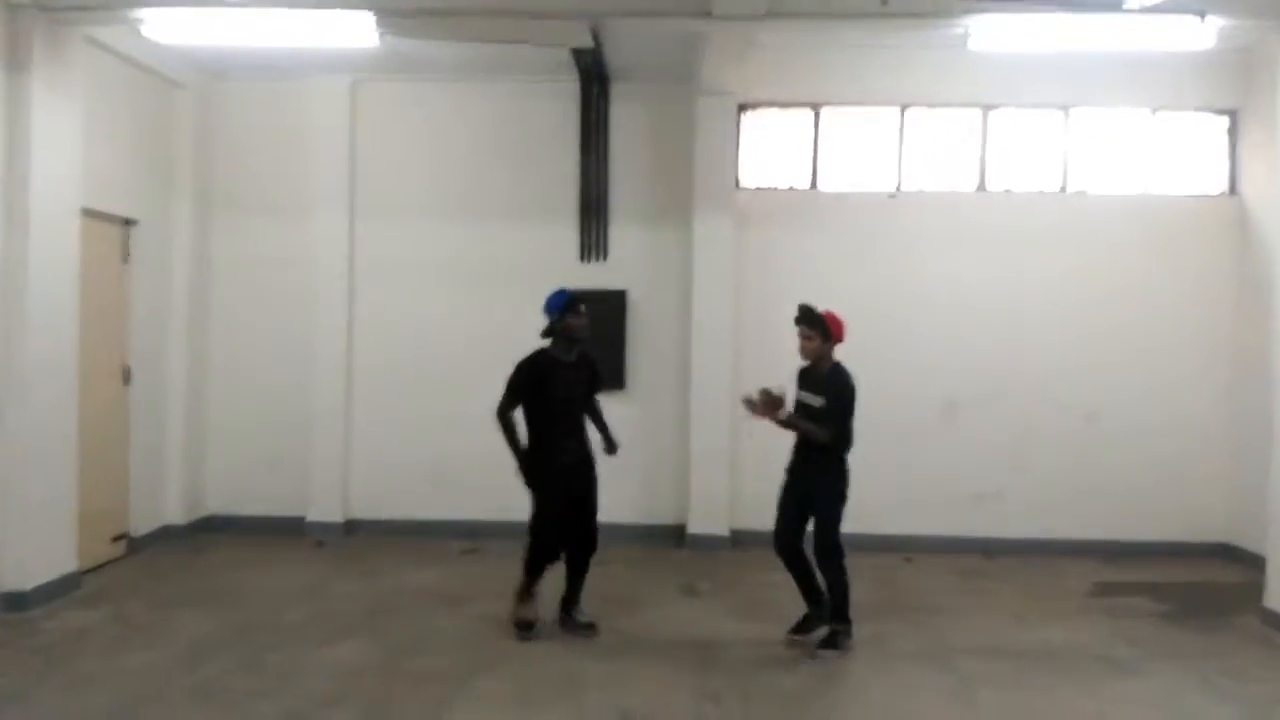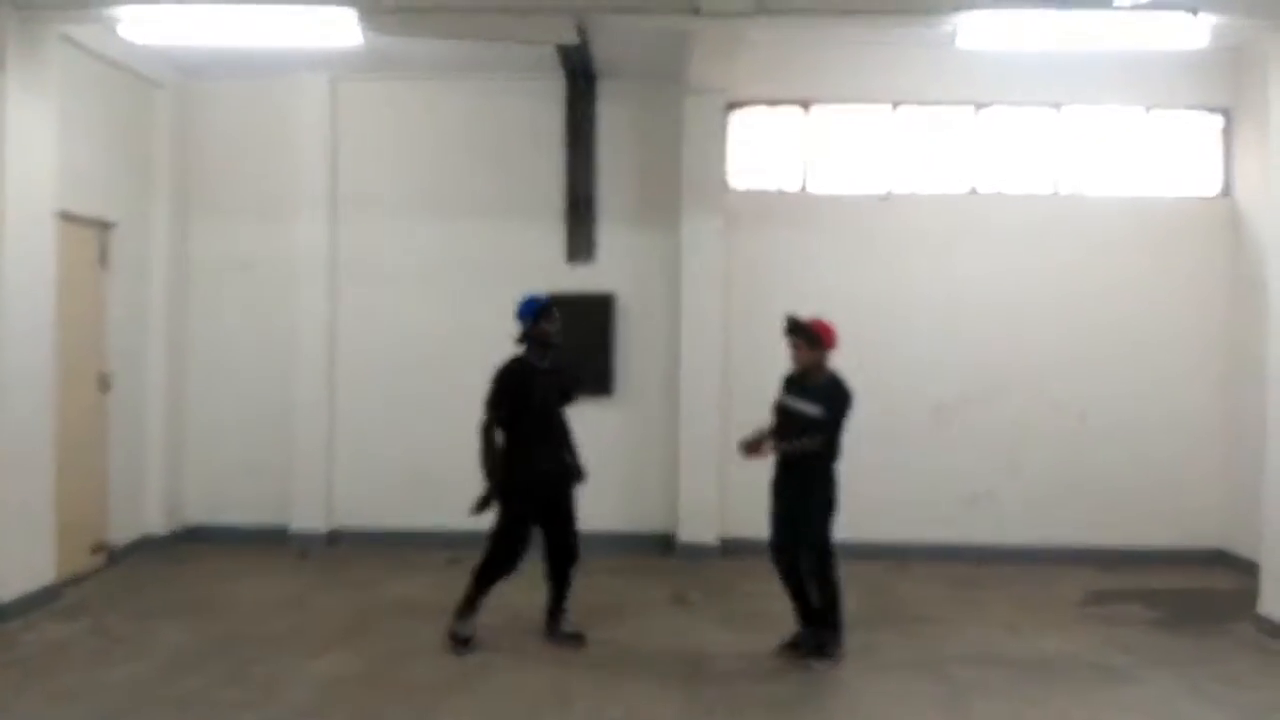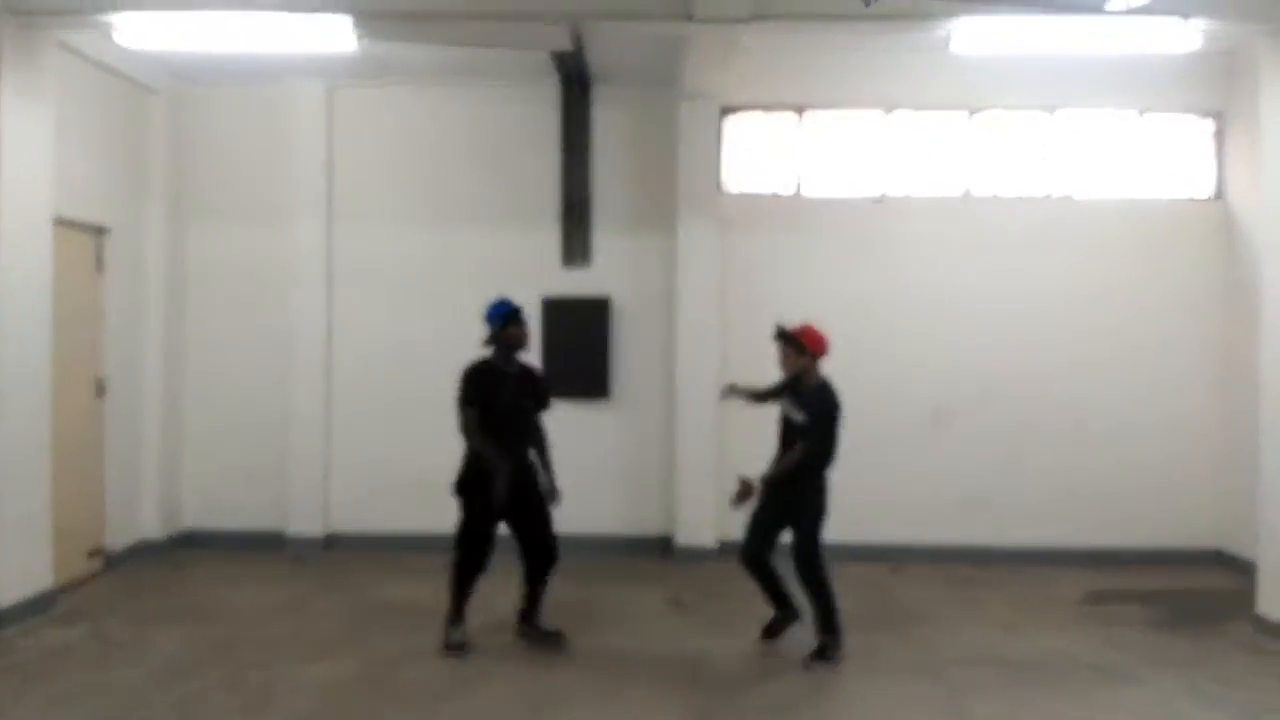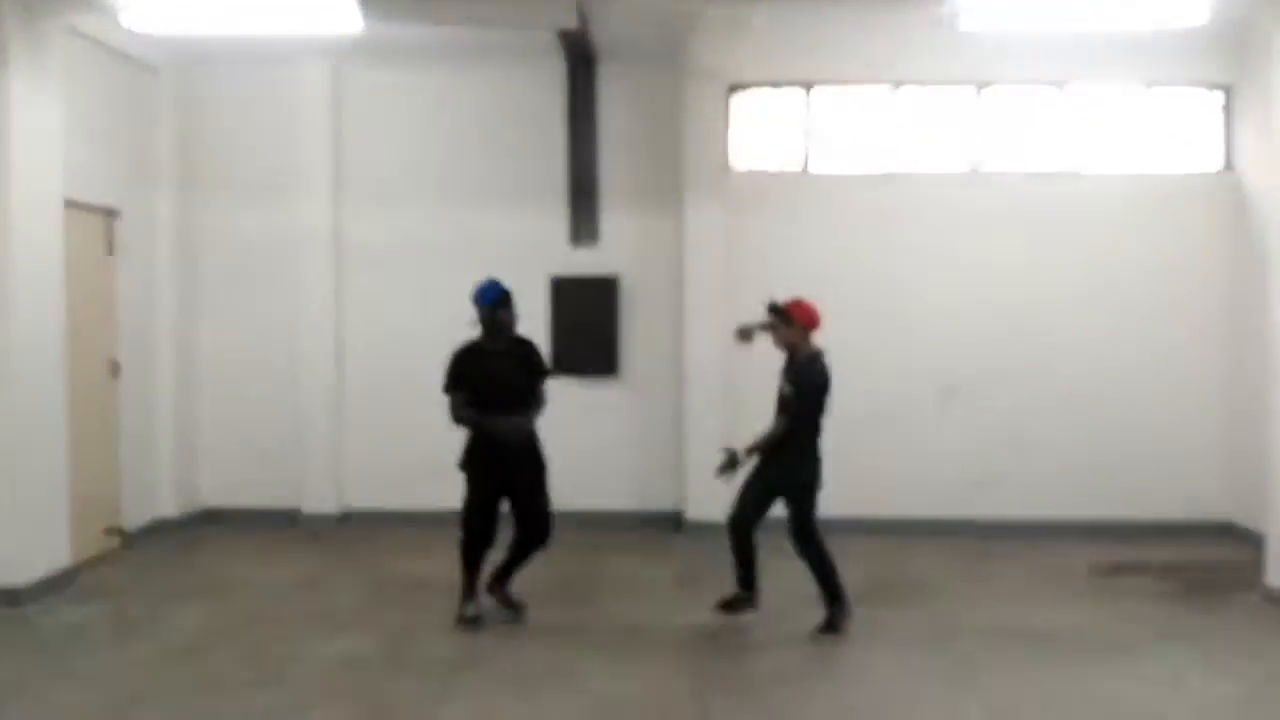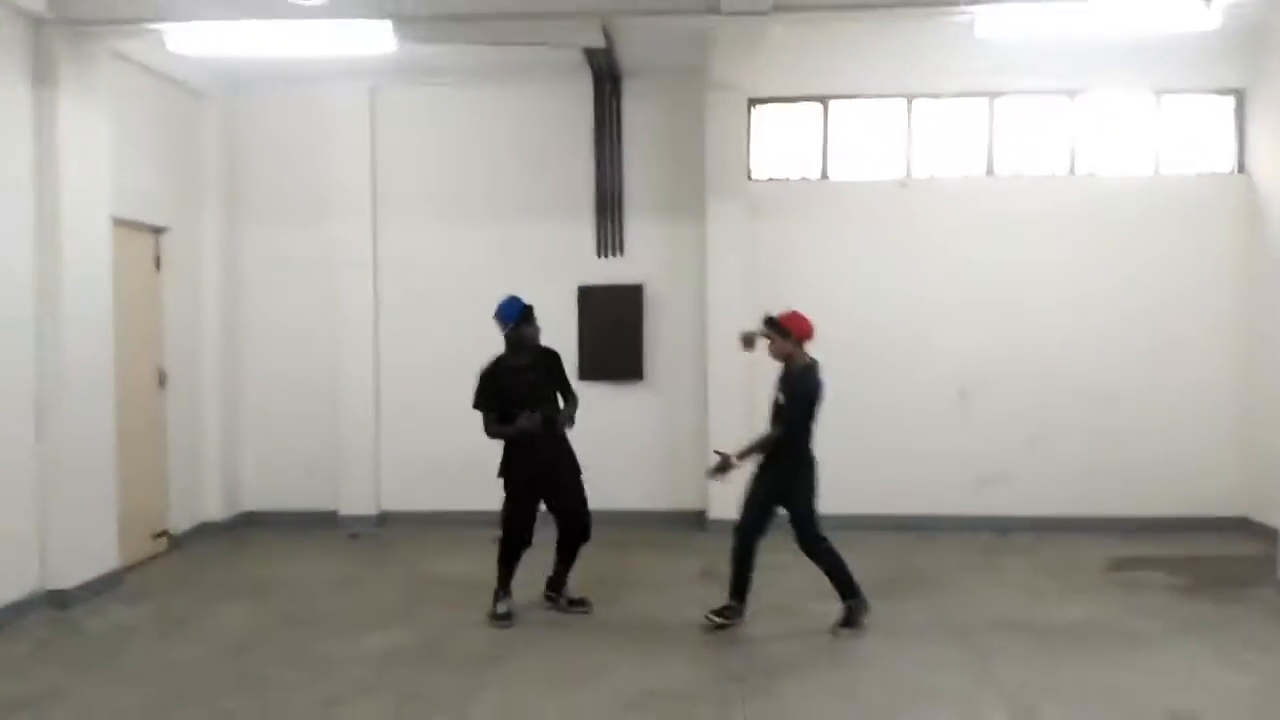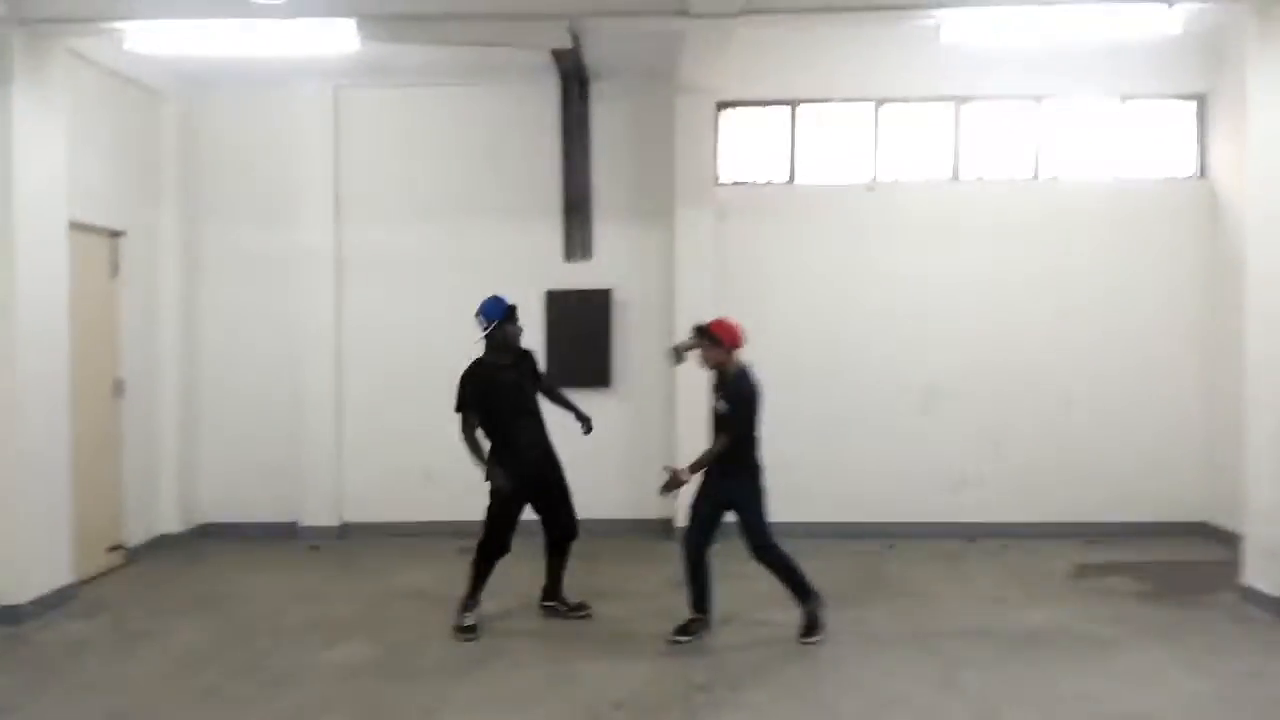
dt=0.2s
person 1, frame 1
left shoulder: (586, 364)
right shoulder: (535, 366)
right elbow: (504, 412)
left wrist: (606, 434)
right wrist: (522, 456)
left hip: (579, 464)
right hip: (546, 465)
left knee: (584, 538)
right knee: (549, 537)
left ankle: (570, 607)
right ankle: (526, 596)
person 1, frame 2
left shoulder: (558, 373)
right shoulder: (512, 374)
right elbow: (489, 430)
left wrist: (572, 458)
right wrist: (492, 485)
left hip: (553, 474)
right hip: (518, 479)
left knee: (564, 550)
right knee: (506, 553)
left ankle: (555, 619)
right ankle: (465, 613)
person 1, frame 3
left shoulder: (529, 377)
right shoulder: (478, 375)
right elbow: (469, 427)
left wrist: (548, 476)
right wrist: (498, 469)
left hip: (521, 475)
right hip: (483, 477)
left knee: (543, 547)
right knee: (472, 552)
left ankle: (530, 620)
right ankle: (455, 623)
person 1, frame 4
left shoulder: (525, 350)
right shoulder: (466, 358)
left elbow: (537, 397)
right elbow: (458, 413)
left wrist: (526, 417)
right wrist: (495, 424)
left hip: (524, 451)
right hip: (486, 453)
left knee: (536, 526)
right knee: (479, 528)
left ankle: (499, 581)
right ankle: (469, 597)
person 1, frame 5
left shoulder: (548, 358)
right shoulder: (494, 375)
left elbow: (566, 391)
right elbow: (490, 428)
left wrist: (570, 411)
right wrist: (515, 428)
left hip: (559, 456)
right hip: (522, 462)
left knee: (577, 525)
right knee: (516, 531)
left ankle: (556, 588)
right ankle: (502, 596)
person 1, frame 6
left shoulder: (523, 359)
right shoulder: (477, 376)
left elbow: (544, 387)
right elbow: (468, 433)
left wrist: (576, 411)
right wrist: (491, 470)
left hip: (542, 459)
right hip: (509, 466)
left knee: (562, 527)
right knee: (496, 537)
left ankle: (553, 597)
right ankle: (468, 607)
person 2, frame 1
left shoulder: (840, 383)
right shoulder: (806, 374)
left elbow: (826, 434)
left wrist: (783, 416)
right wrist: (772, 408)
left hip: (828, 476)
right hip: (800, 471)
left knee: (827, 549)
right knee: (785, 540)
left ankle: (841, 626)
right ankle: (817, 607)
person 2, frame 2
left shoulder: (836, 392)
right shoulder: (792, 381)
left elbow: (817, 443)
left wrist: (772, 448)
right wrist: (762, 439)
left hip: (816, 486)
right hip: (785, 481)
left knee: (817, 559)
right knee: (785, 555)
left ankle: (831, 635)
right ankle: (809, 626)
person 2, frame 3
left shoulder: (824, 400)
right shoulder: (794, 385)
left elbow: (802, 452)
right elbow: (768, 396)
left wrist: (759, 483)
right wrist: (743, 393)
left hip: (806, 490)
right hip: (778, 486)
left knee: (808, 563)
right knee: (752, 553)
left ankle: (830, 637)
right ankle: (785, 610)
person 2, frame 4
left shoulder: (812, 373)
right shoulder: (798, 356)
left elbow: (784, 425)
right elbow: (784, 328)
left wrist: (744, 455)
right wrist: (756, 328)
left hip: (799, 465)
right hip: (773, 459)
left knee: (805, 537)
right knee: (740, 524)
left ankle: (837, 609)
right ankle: (746, 592)
person 2, frame 5
left shoulder: (805, 383)
right shoulder: (793, 367)
left elbow: (778, 432)
right elbow: (777, 336)
left wrist: (735, 459)
right wrist: (756, 334)
left hip: (796, 471)
right hip: (772, 466)
left knee: (810, 539)
right knee: (745, 533)
left ankle: (854, 602)
right ankle: (736, 604)
person 2, frame 6
left shoulder: (742, 388)
right shoulder: (724, 371)
left elbow: (724, 441)
right elbow: (702, 347)
left wrist: (687, 472)
right wrist: (686, 346)
left hip: (741, 477)
right hip: (715, 474)
left knee: (761, 546)
right knee: (694, 542)
left ankle: (811, 604)
right ankle: (699, 617)
